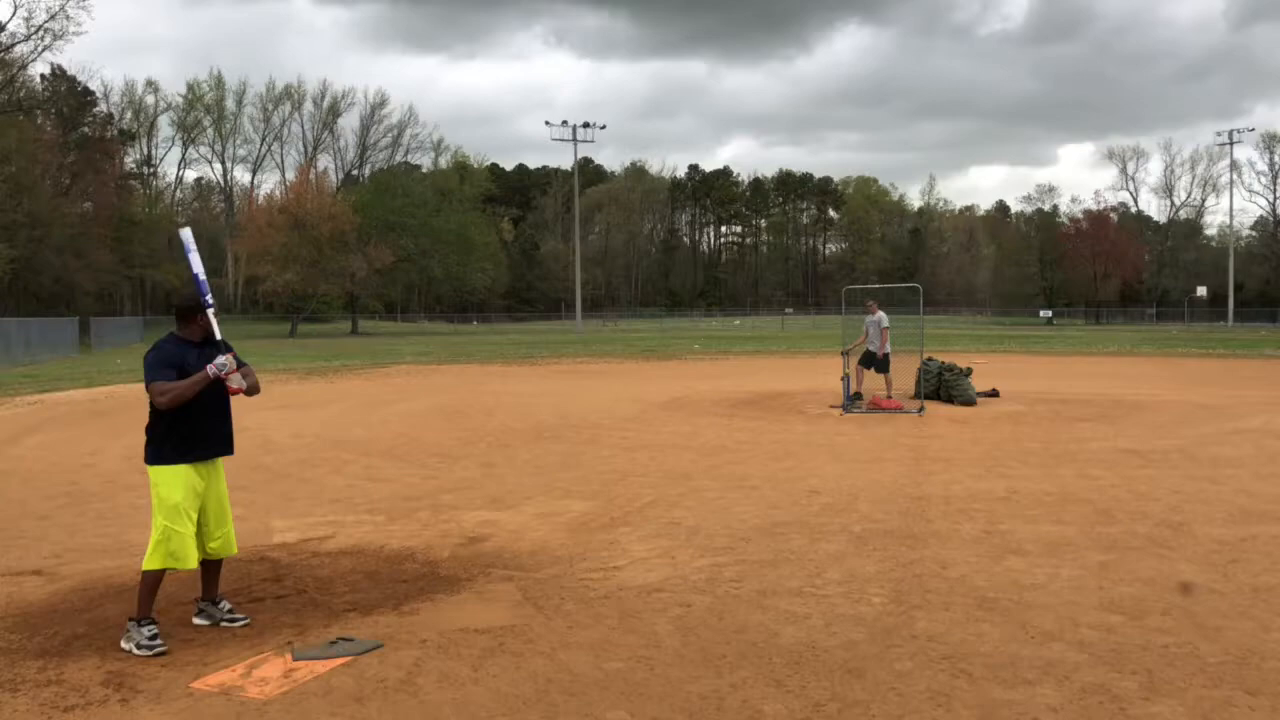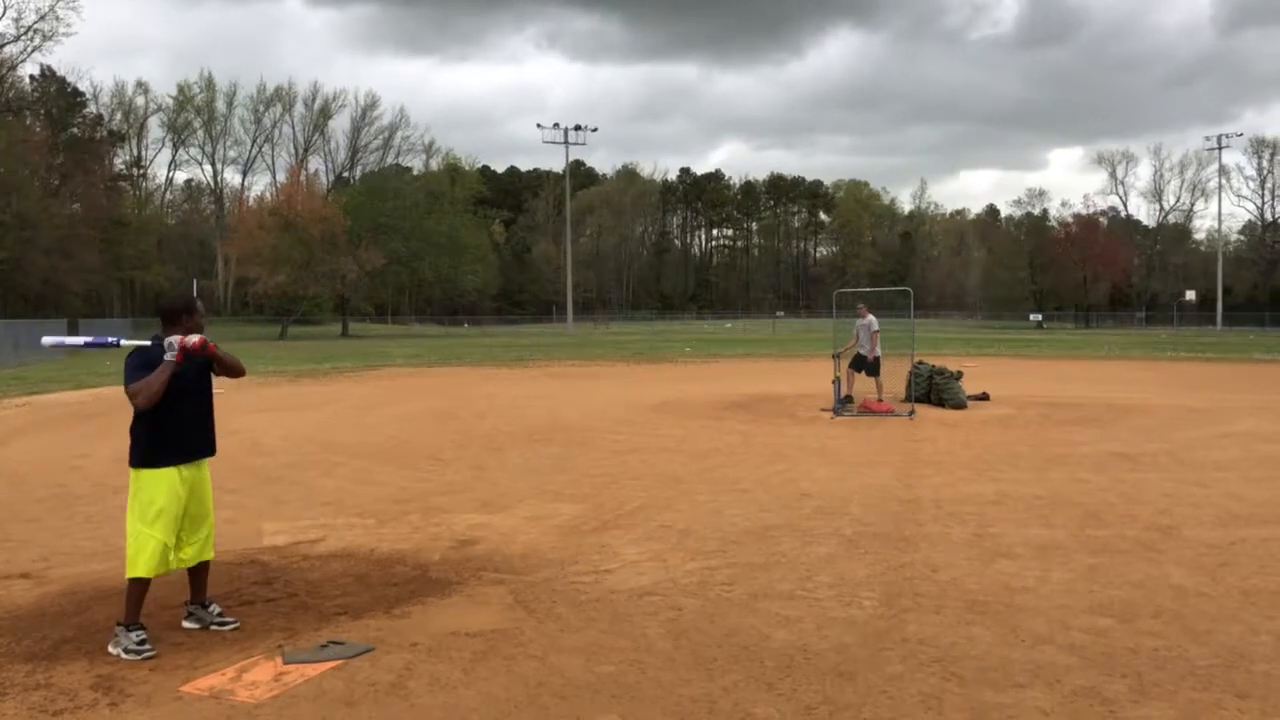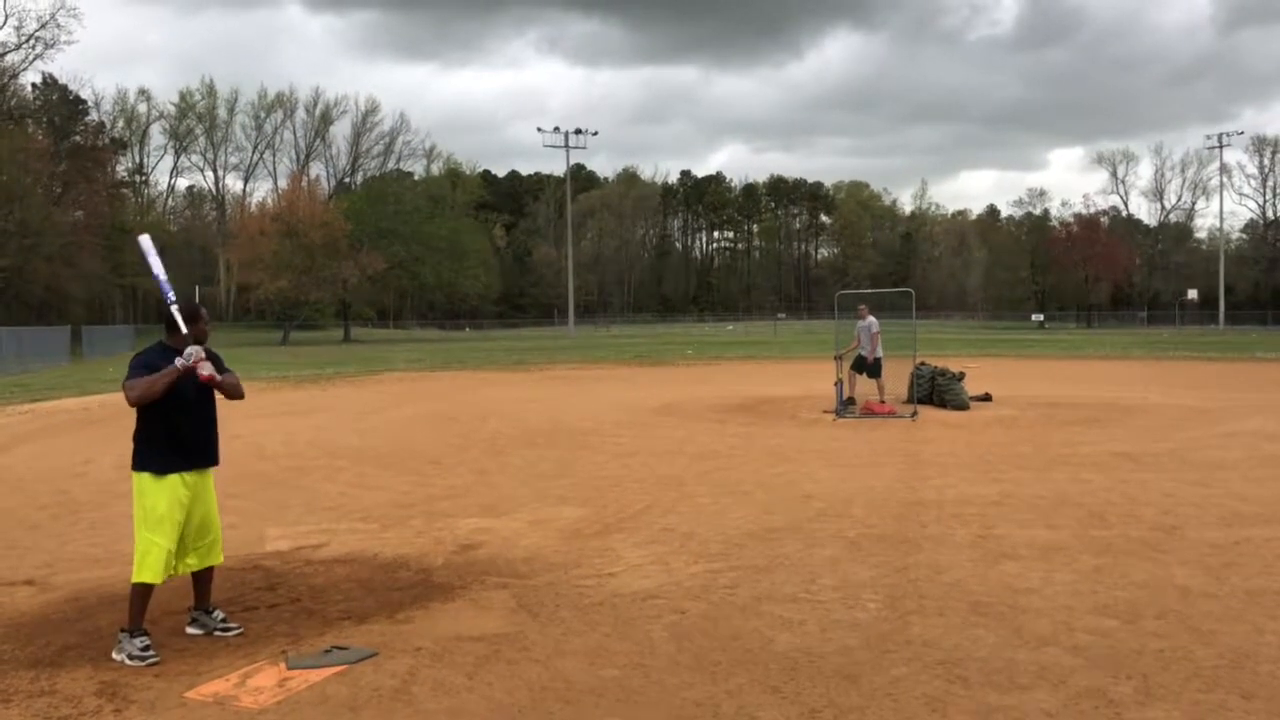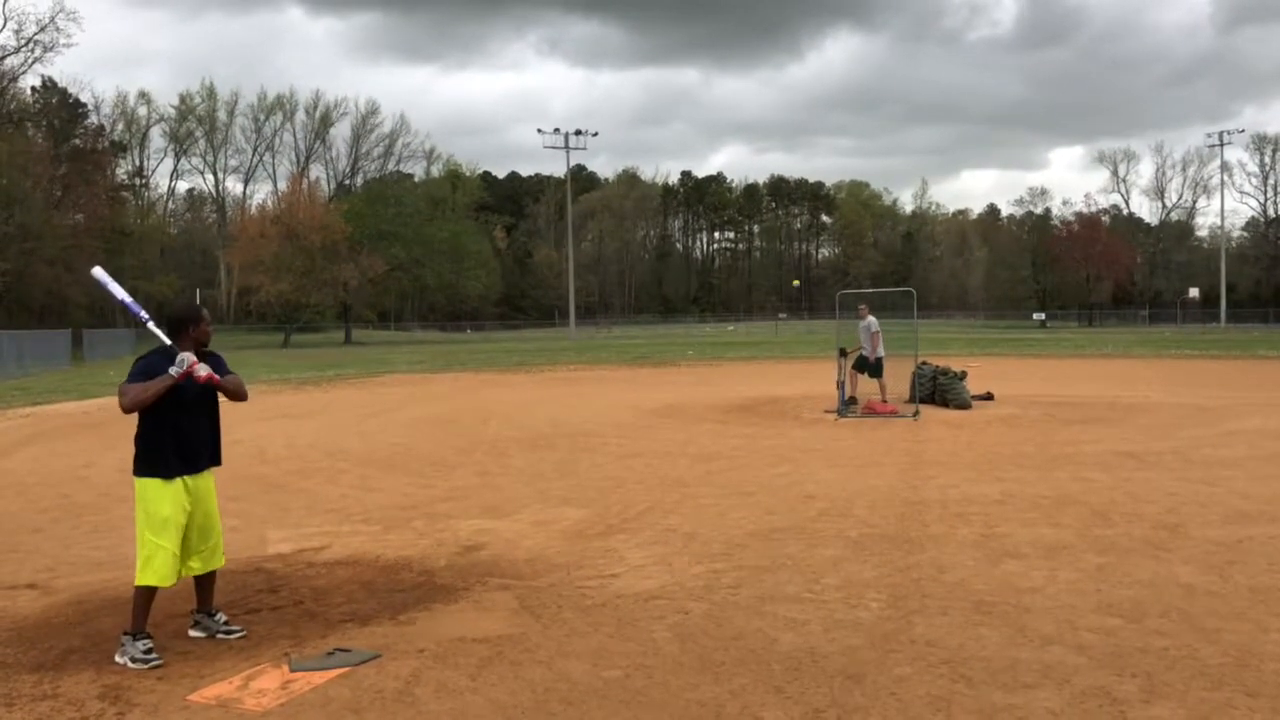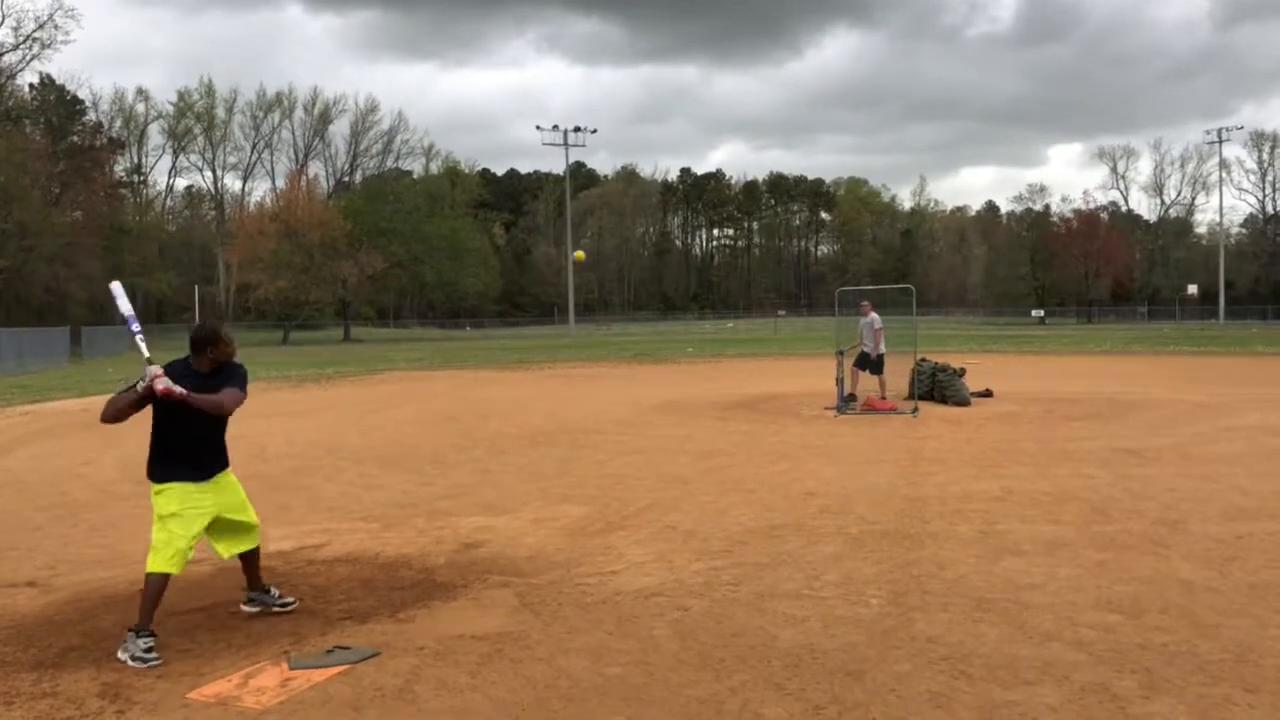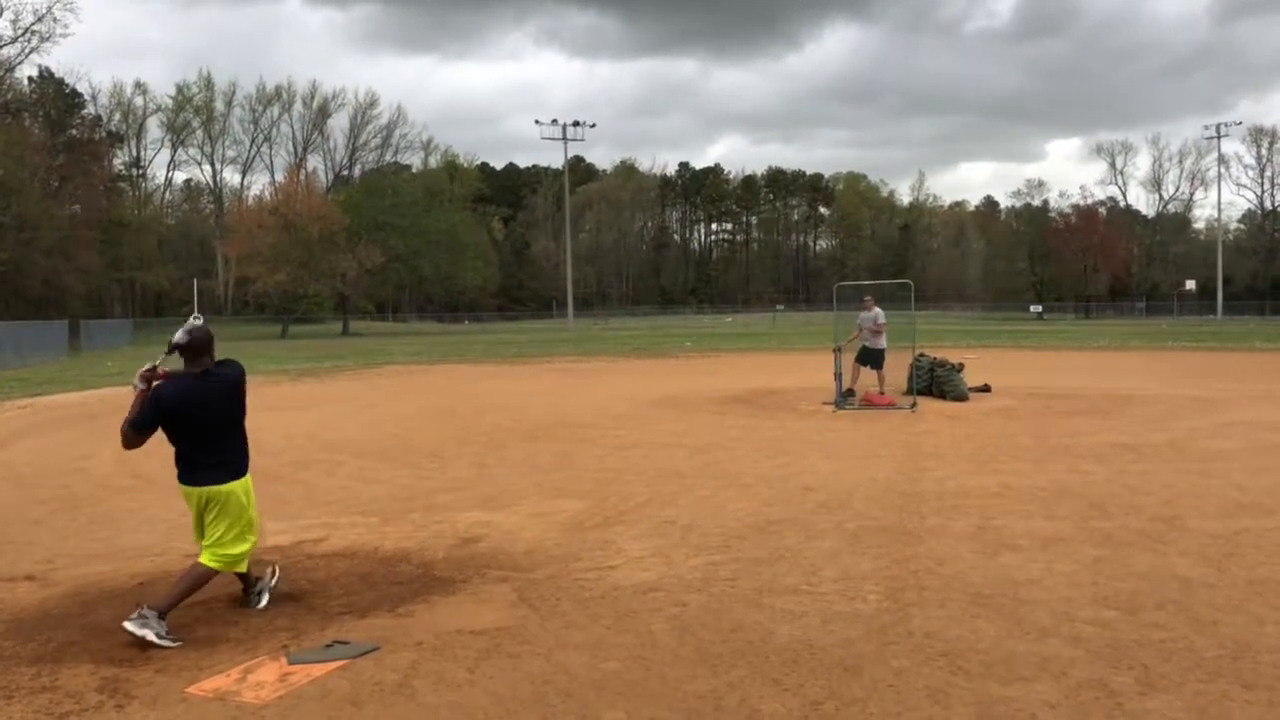
dt=0.7s
person 1, frame 1
left shoulder: (216, 348)
right shoulder: (162, 353)
left elbow: (255, 383)
right elbow: (163, 398)
left wrist: (242, 382)
right wrist: (210, 373)
left hip: (210, 458)
right hip: (172, 462)
left knee: (217, 533)
right knee: (168, 540)
left ankle: (209, 604)
right ankle: (139, 624)
person 1, frame 2
left shoulder: (198, 351)
right shoulder: (143, 356)
left elbow: (238, 370)
right elbow: (141, 400)
left wrist: (210, 349)
right wrist: (170, 360)
left hip: (195, 461)
right hip: (156, 466)
left knee: (199, 537)
right knee: (150, 546)
left ankle: (198, 608)
right ankle: (128, 629)
person 1, frame 3
left shoulder: (205, 357)
right shoulder: (148, 359)
left elbow: (237, 391)
right elbow: (134, 395)
left wrist: (215, 376)
right wrist: (178, 366)
left hip: (199, 467)
right hip: (158, 472)
left knee: (205, 541)
right knee: (153, 552)
left ankle: (202, 614)
right ankle: (131, 635)
person 1, frame 4
left shoulder: (210, 360)
right shoulder: (151, 364)
left elbow: (241, 392)
right elbow: (127, 402)
left wrist: (213, 379)
right wrist: (174, 373)
left hip: (199, 472)
right hip: (160, 477)
left knee: (207, 547)
right knee: (157, 557)
left ankle: (205, 616)
right ankle: (133, 638)
person 1, frame 5
left shoulder: (231, 371)
right shoulder: (164, 377)
left elbow: (228, 403)
right elbow: (108, 415)
left wrist: (181, 393)
right wrist: (143, 388)
left hip: (216, 475)
right hip: (175, 481)
left knee: (248, 527)
right knee: (168, 554)
left ankle: (257, 593)
right ankle: (139, 636)
person 1, frame 6
left shoulder: (165, 395)
right shoulder: (234, 374)
left elbow: (129, 441)
left wrist: (142, 393)
right wrist: (165, 376)
left hip: (193, 483)
right hip: (231, 480)
left knee: (226, 539)
right knee: (217, 554)
left ankle: (252, 587)
right ankle: (151, 614)
